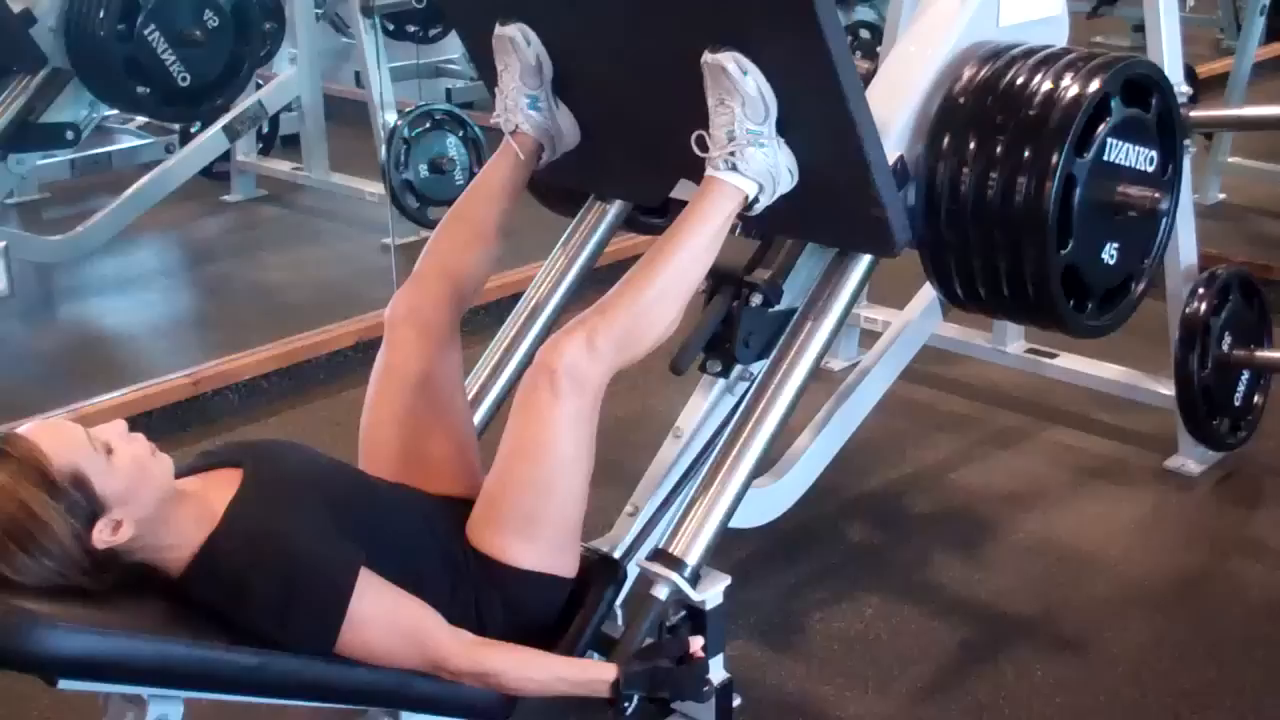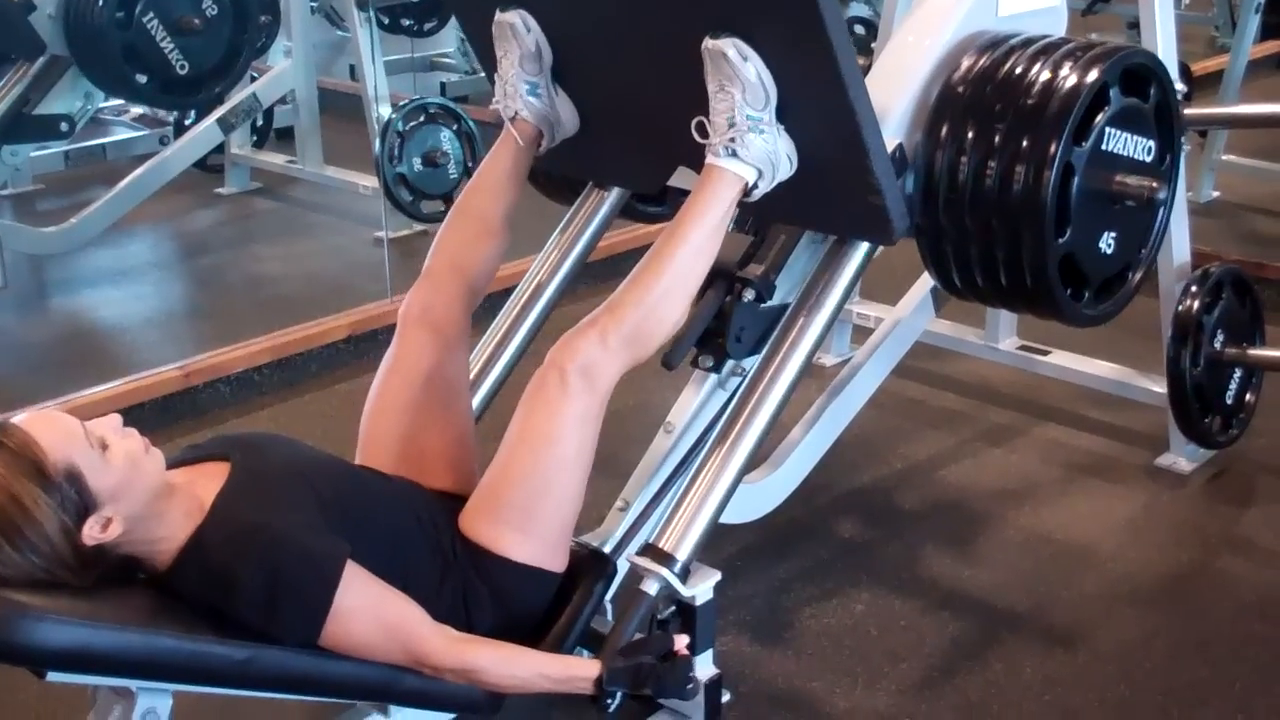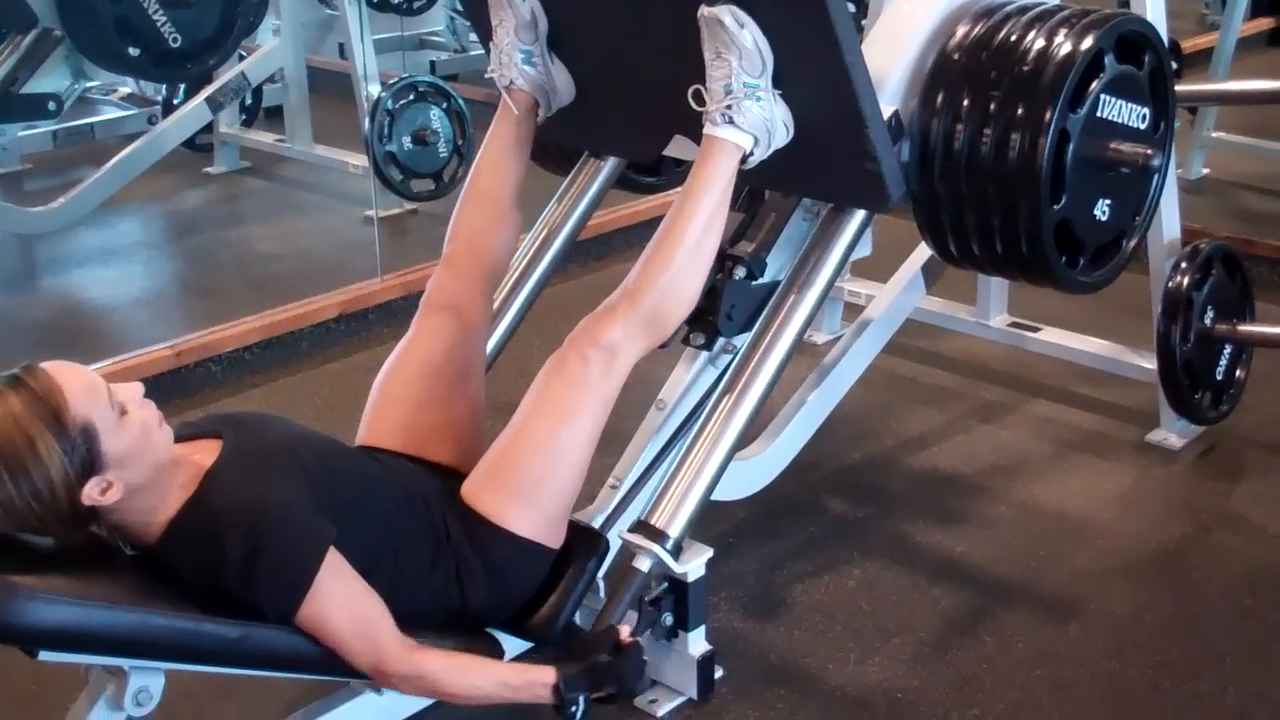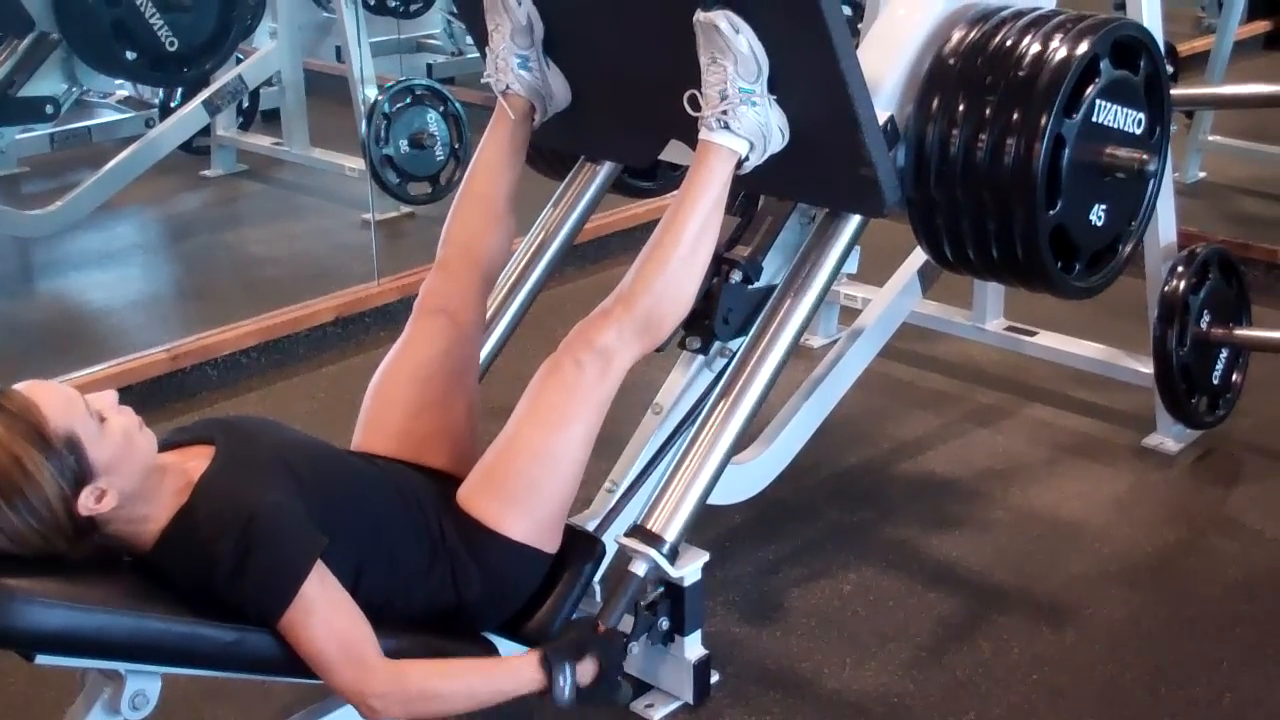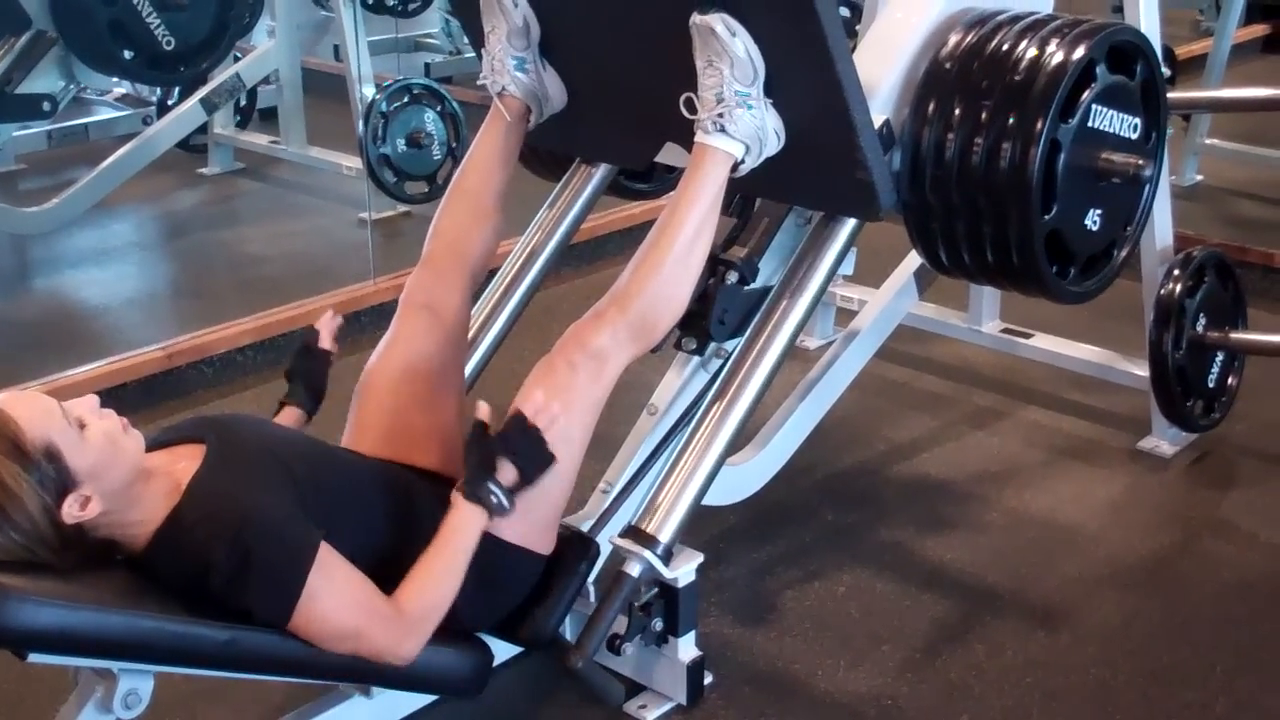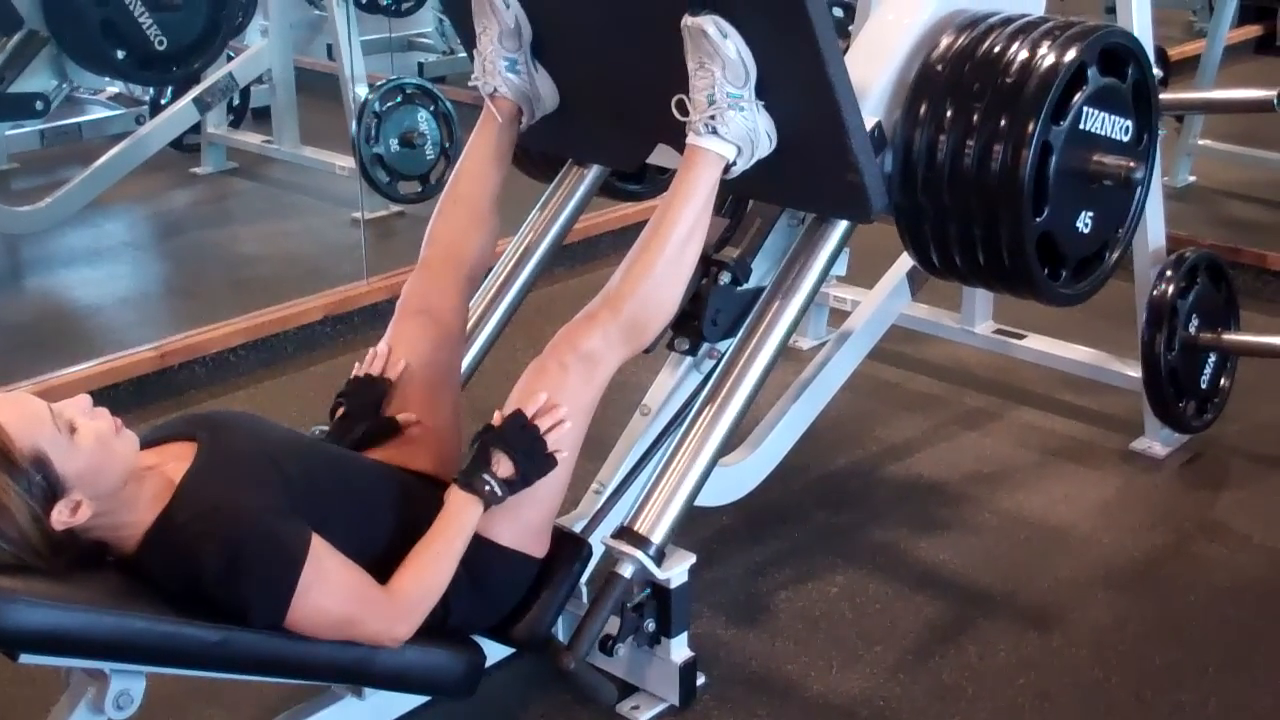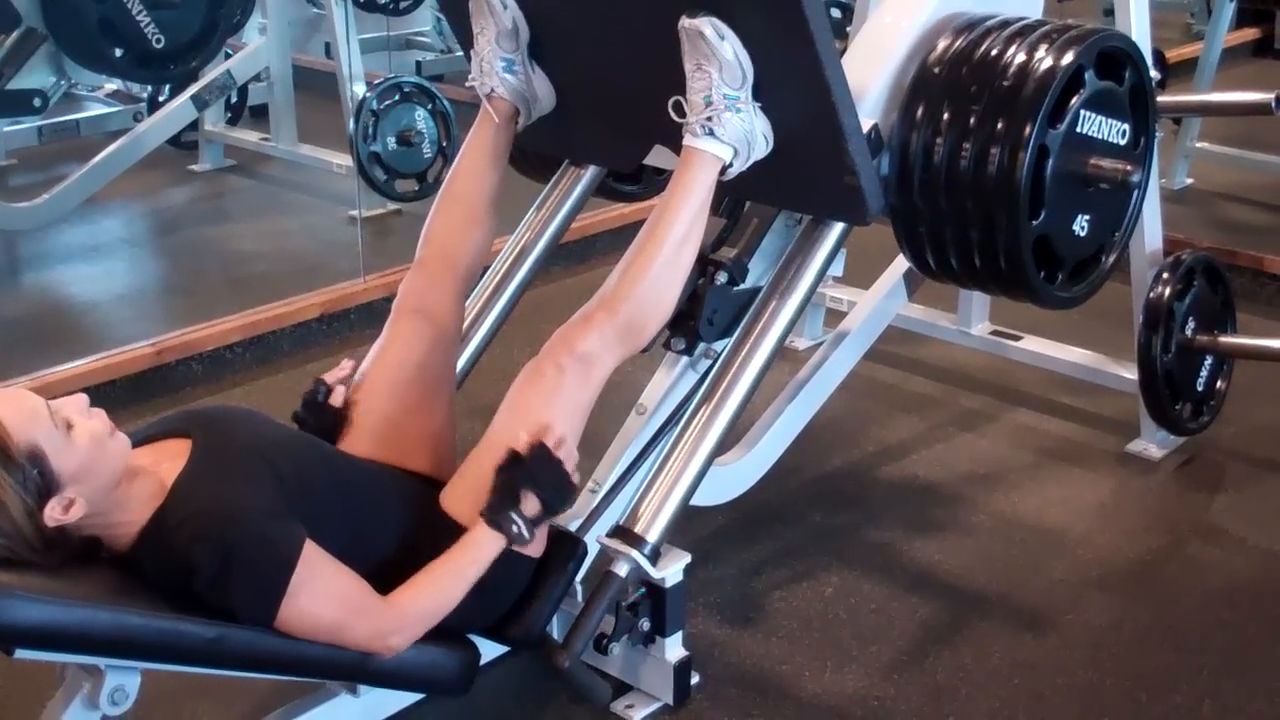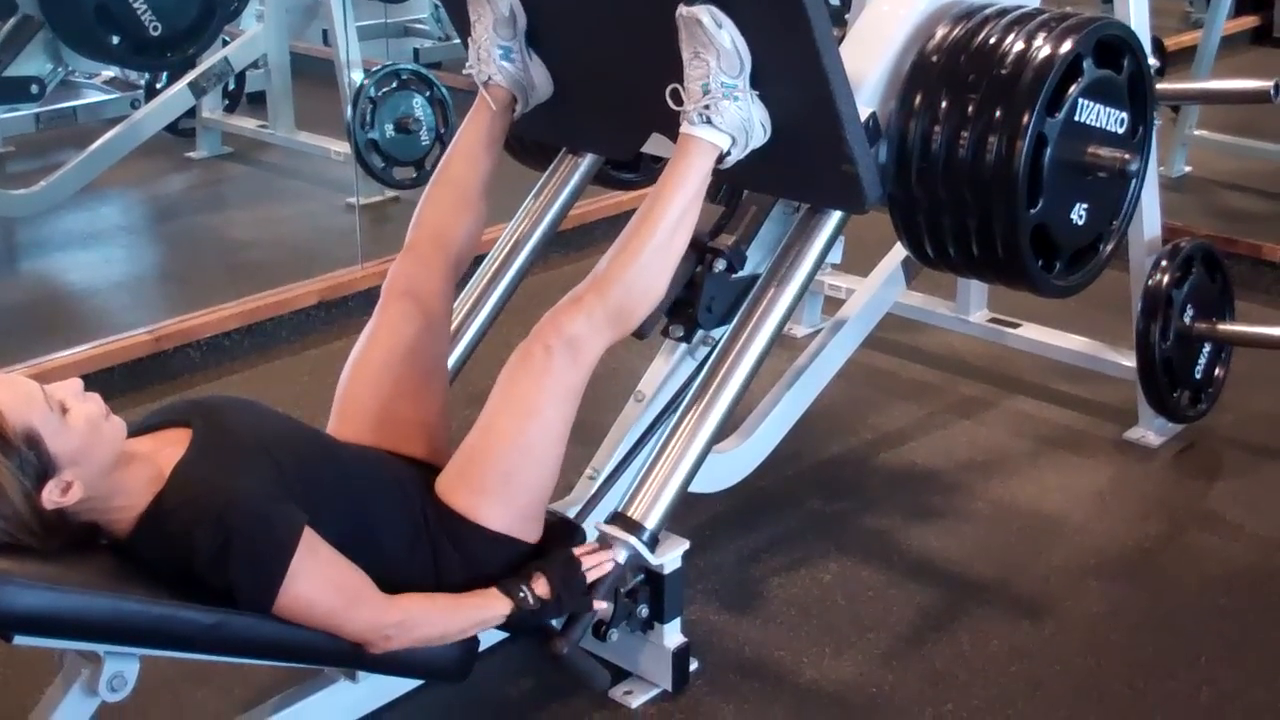
dt=0.3s
person 1, frame 1
left shoulder: (182, 498)
right shoulder: (275, 564)
right elbow: (456, 658)
right wrist: (631, 680)
left hip: (431, 519)
right hip: (496, 588)
left knee: (418, 314)
right knee: (571, 358)
left ankle: (528, 135)
right ankle: (737, 174)
person 1, frame 2
left shoulder: (168, 493)
right shoulder: (259, 555)
right elbow: (440, 653)
right wrist: (614, 677)
left hip: (416, 516)
right hip: (483, 582)
left knee: (433, 309)
right knee: (584, 357)
left ankle: (526, 123)
right ankle: (734, 163)
person 1, frame 3
left shoulder: (160, 477)
right shoulder: (251, 526)
right elbow: (398, 664)
right wrist: (573, 680)
left hip: (406, 488)
right hip: (476, 557)
left knee: (457, 295)
right knee: (606, 341)
left ankle: (523, 94)
right ankle: (733, 132)
person 1, frame 4
left shoulder: (160, 475)
right shoulder: (243, 531)
left hip: (400, 494)
right hip: (470, 562)
left knee: (450, 298)
right knee: (600, 345)
left ankle: (519, 99)
right ankle: (726, 139)
person 1, frame 5
left shoulder: (152, 461)
right shoulder: (234, 536)
right elbow: (397, 635)
left wrist: (297, 399)
right wrist: (485, 490)
left hip: (392, 498)
right hip: (467, 565)
left knee: (434, 292)
right knee: (595, 345)
left ankle: (515, 95)
right ankle: (725, 137)
person 1, frame 6
left shoulder: (148, 457)
right shoulder: (220, 537)
right elbow: (389, 619)
left wrist: (342, 434)
right wrist: (484, 485)
left hip: (390, 499)
right hip: (460, 573)
left knee: (435, 294)
right knee: (586, 347)
left ankle: (506, 98)
right ankle: (716, 139)
person 1, frame 7
left shoulder: (135, 466)
right shoulder: (217, 535)
right elbow: (382, 630)
left wrist: (312, 426)
right wrist: (511, 520)
left hip: (387, 495)
right hip: (442, 552)
left knee: (429, 294)
right knee: (582, 346)
left ankle: (504, 97)
right ankle: (714, 140)
person 1, frame 8
left shoulder: (131, 459)
right shoulder: (218, 518)
right elbow: (379, 626)
right wrist: (531, 593)
left hip: (382, 479)
right hip: (447, 545)
left knee: (418, 280)
right knee: (571, 330)
left ankle: (500, 91)
right ankle: (708, 133)
